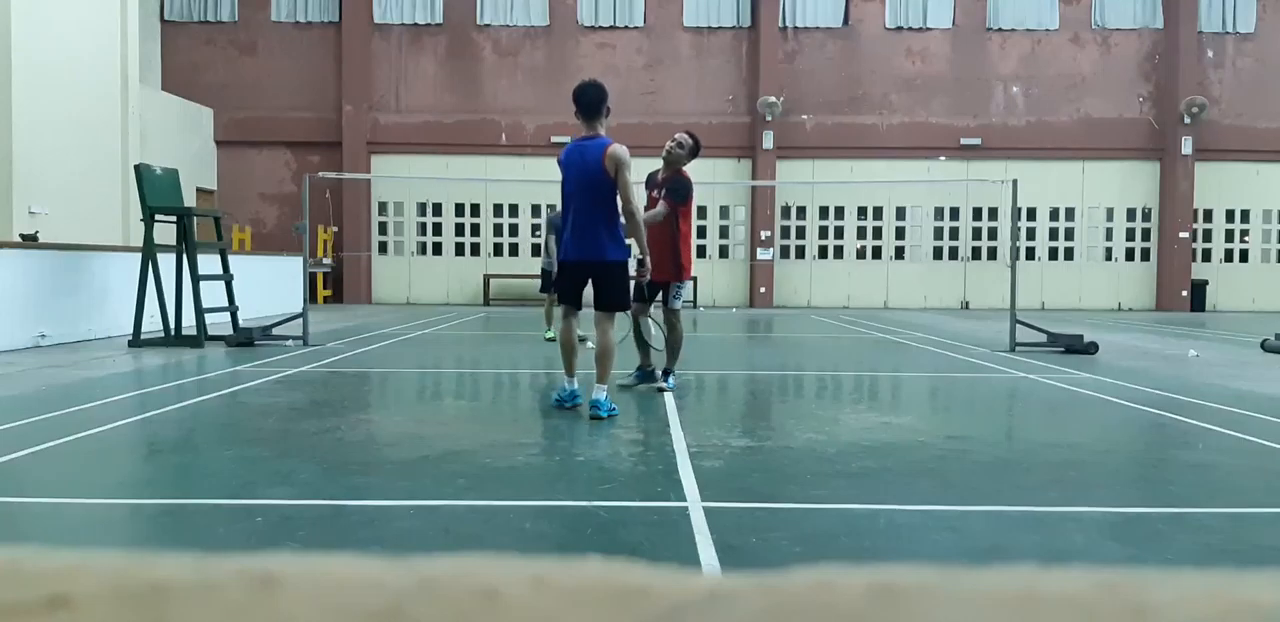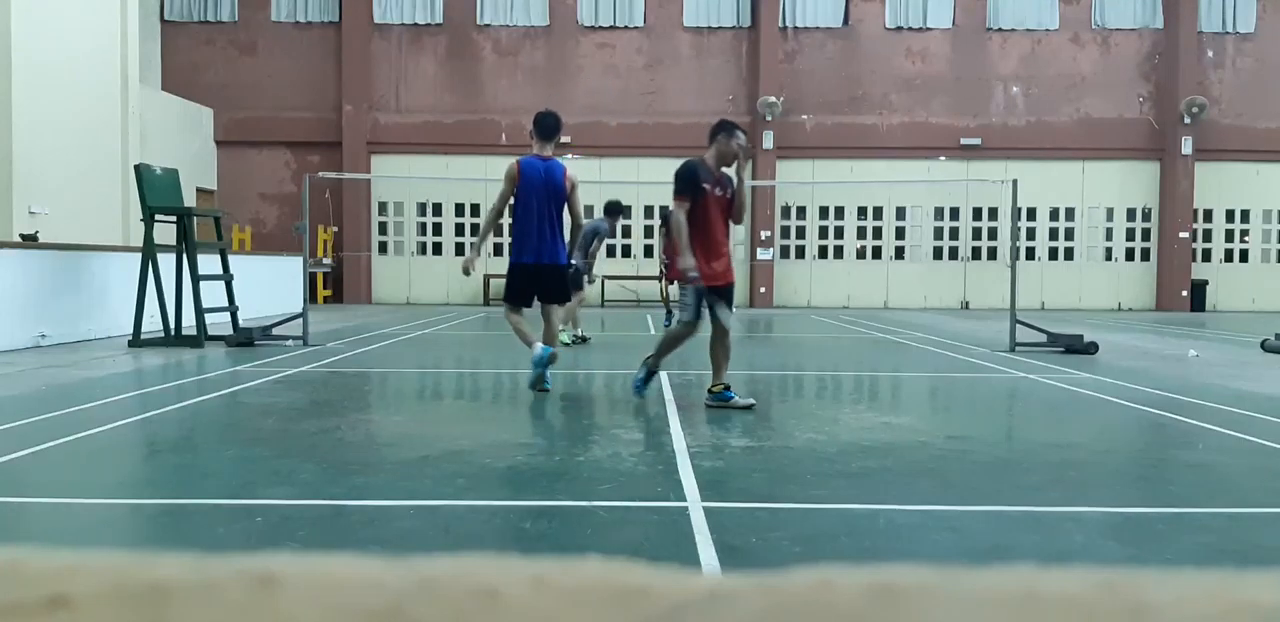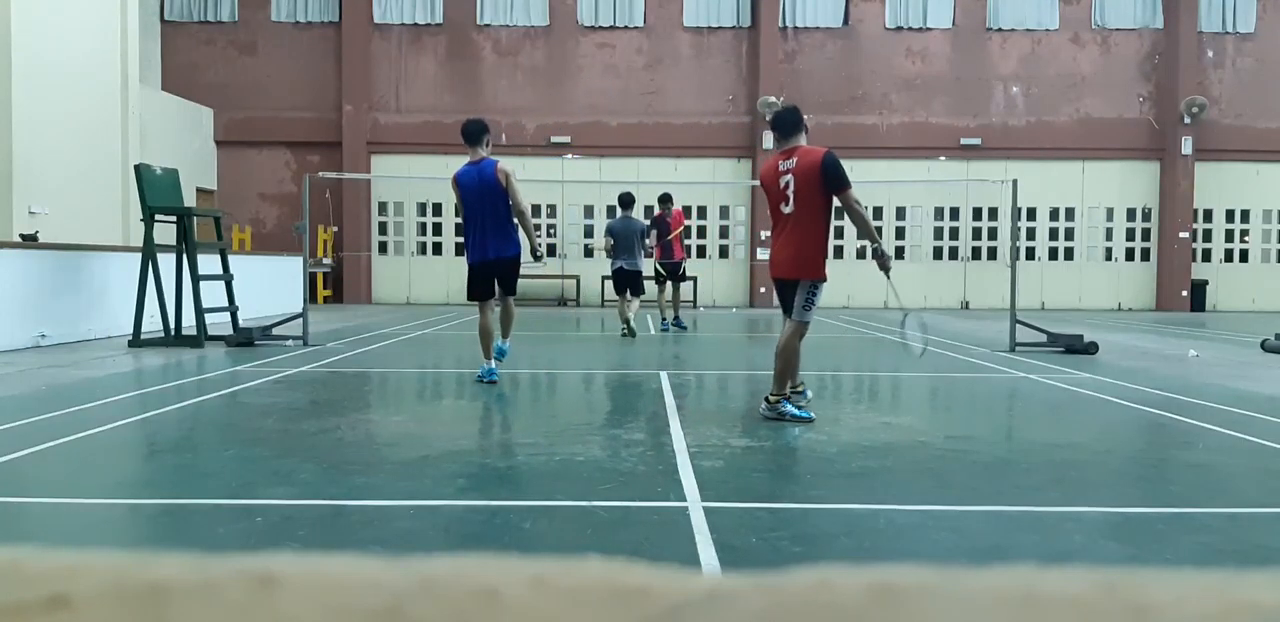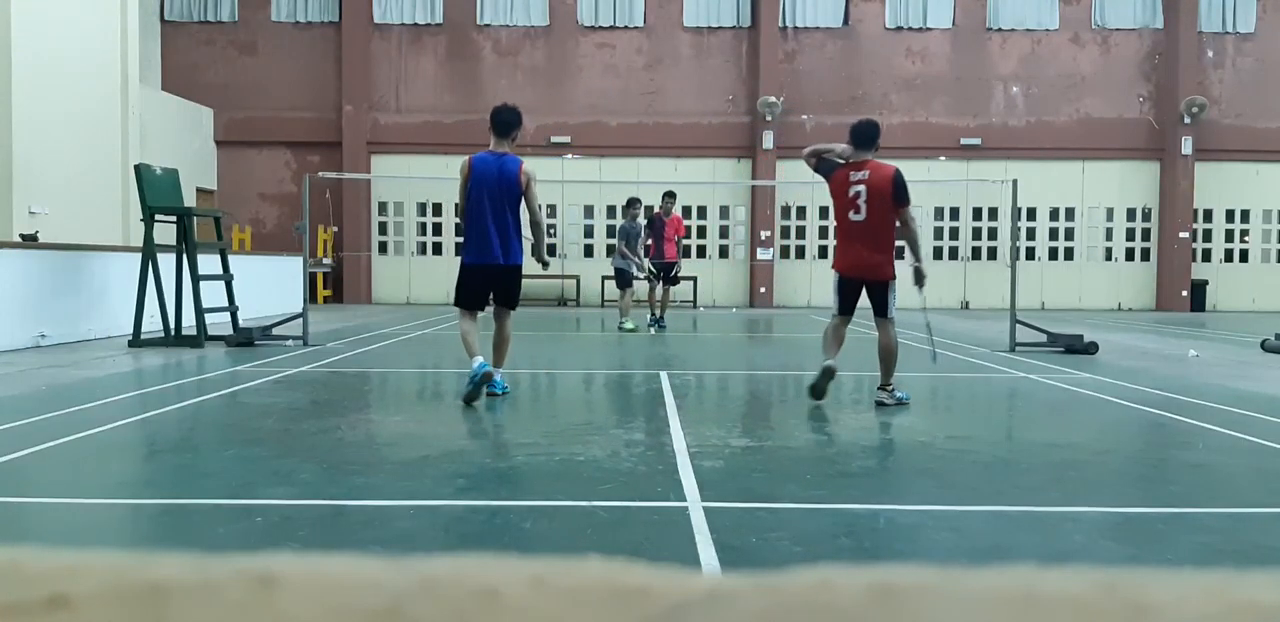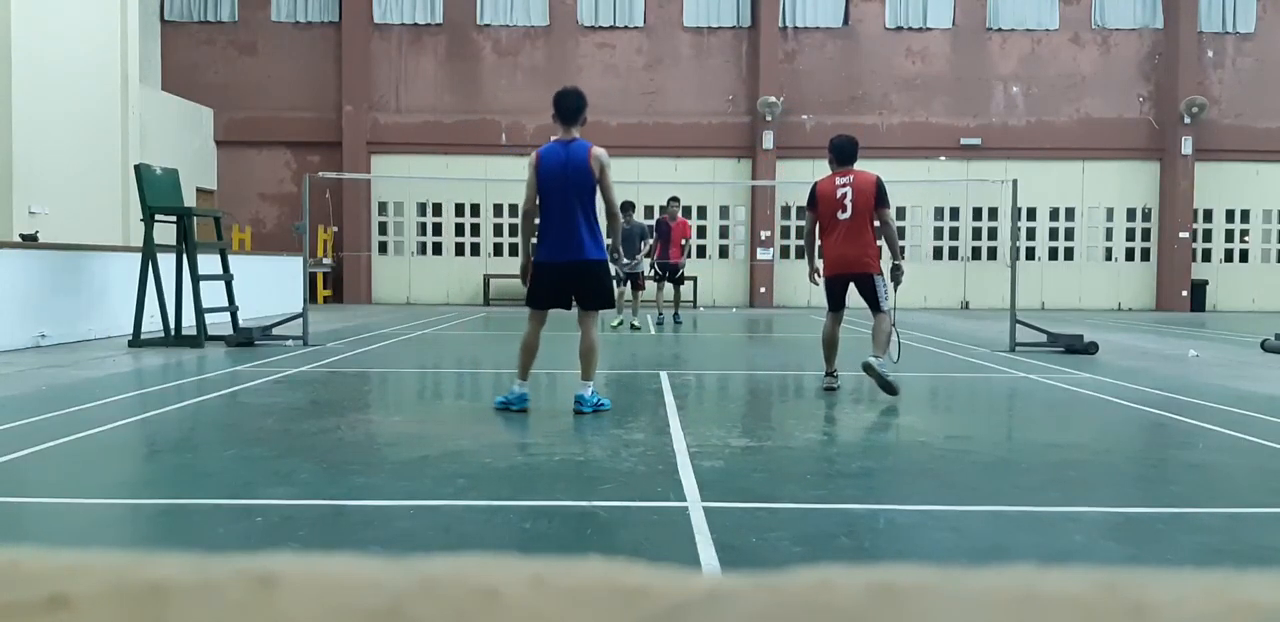
dt=1s
person 1, frame 1
left shoulder: (565, 155)
right shoulder: (616, 152)
right elbow: (630, 209)
right wrist: (644, 254)
left hip: (571, 252)
right hip: (609, 253)
left knee: (569, 315)
right knee: (604, 323)
left ankle: (570, 387)
right ankle: (600, 397)
person 1, frame 2
left shoulder: (517, 168)
right shoulder: (567, 175)
left elbow: (497, 211)
right elbow: (578, 222)
left wrist: (475, 249)
right wrist: (569, 255)
left hip: (524, 256)
right hip: (555, 257)
left knee: (513, 310)
right knee: (550, 313)
left ankle: (539, 350)
right ankle: (542, 373)
person 1, frame 3
left shoulder: (458, 178)
right shoulder: (501, 169)
right elbow: (520, 210)
right wrist: (534, 243)
left hip: (478, 253)
right hip: (507, 250)
left knee: (485, 309)
right knee: (507, 298)
left ankle: (489, 367)
right ankle: (503, 345)
person 1, frame 4
left shoulder: (470, 164)
right shoulder: (524, 171)
left elbow: (463, 211)
right elbow: (535, 218)
right wrist: (540, 253)
left hip: (475, 256)
right hip: (509, 258)
left knee: (467, 315)
right knee: (503, 317)
left ankle: (478, 365)
right ankle: (497, 377)
person 1, frame 5
left shoulder: (538, 157)
right shoulder: (597, 155)
left elbow: (529, 210)
right elbow: (612, 210)
left wrist: (524, 254)
right wrist: (616, 246)
left hip: (548, 255)
right hip: (589, 255)
left knee: (535, 321)
right knee: (588, 323)
left ankle: (519, 391)
right ankle: (586, 394)
person 2, frame 1
left shoulder: (681, 182)
right shoulder: (652, 177)
left elbow: (659, 214)
left hip: (674, 263)
right hip: (651, 261)
left knee: (671, 316)
right knee: (638, 311)
left ankle: (669, 372)
right ankle: (646, 368)
person 2, frame 2
left shoulder: (726, 180)
right shoulder: (691, 170)
left elbow: (737, 218)
right elbow: (678, 213)
left wrist: (741, 177)
right wrist: (685, 255)
left hip: (722, 268)
right hip: (694, 267)
left knee: (722, 326)
right knee: (688, 325)
left ankle: (719, 389)
right ankle: (651, 365)
person 2, frame 3
left shoulder: (767, 169)
right shoulder: (823, 159)
right elbow: (852, 206)
right wrist: (877, 246)
left hip: (779, 260)
right hip: (808, 261)
left knee: (791, 324)
right knee: (797, 327)
left ankle: (794, 389)
right ankle: (775, 400)
person 2, frame 4
left shoulder: (836, 172)
right shoulder: (891, 174)
left elbow: (808, 154)
right elbow: (906, 222)
left wrist: (834, 149)
right wrist: (917, 261)
left hip: (846, 264)
right hip: (880, 265)
left knee: (839, 319)
right knee: (885, 324)
left ankle: (828, 361)
right ankle: (886, 389)
person 2, frame 5
left shoulder: (819, 187)
right shoulder: (873, 182)
left elbow: (810, 229)
right elbow: (887, 223)
left wrist: (811, 263)
right wrist: (897, 259)
left hip: (833, 264)
right hip: (865, 262)
left knee: (834, 317)
right knee: (882, 313)
left ankle: (830, 374)
right ankle: (877, 358)
